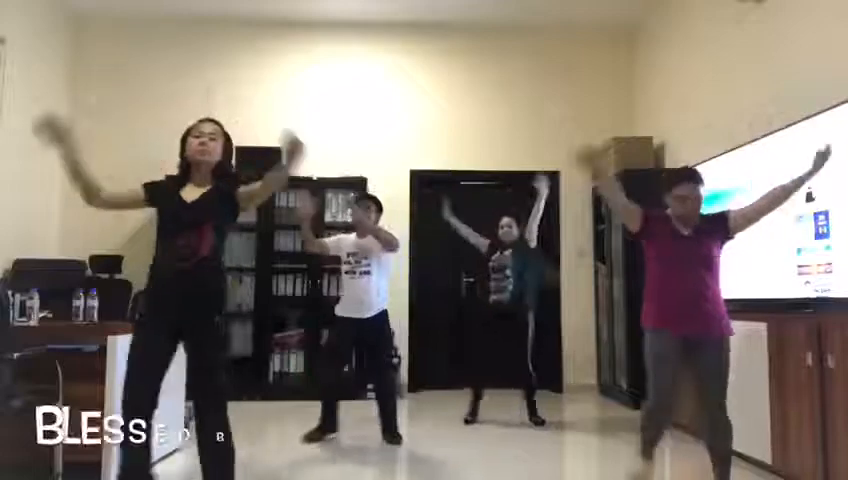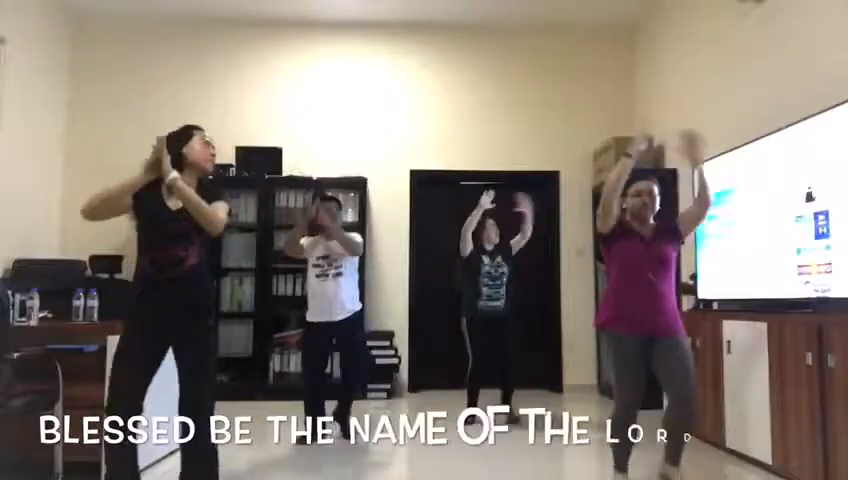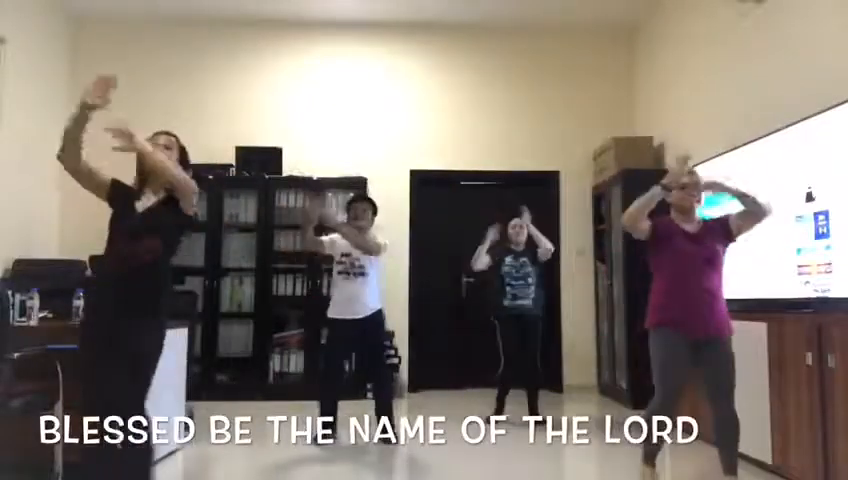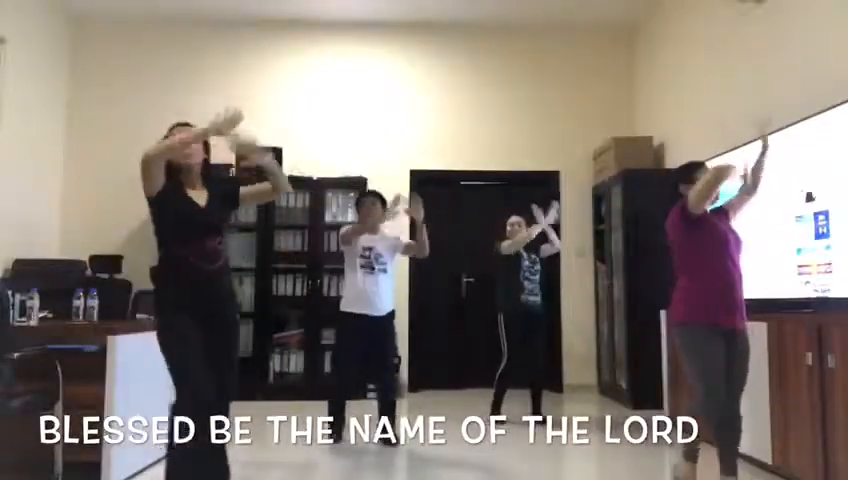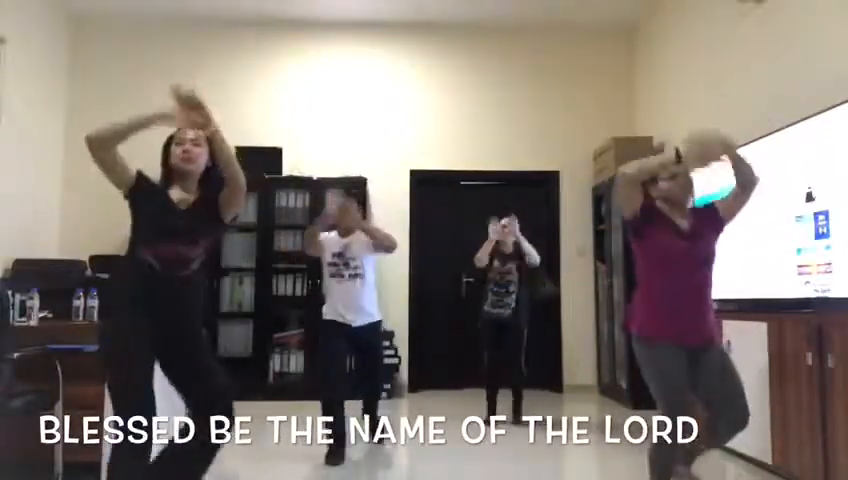
dt=0.7s
person 1, frame 1
left shoulder: (229, 192)
right shoulder: (163, 190)
left elbow: (267, 187)
right elbow: (98, 197)
left wrist: (288, 162)
right wrist: (69, 148)
left hip: (205, 308)
right hip: (159, 306)
left knee: (209, 408)
right knee: (136, 405)
person 1, frame 2
left shoulder: (211, 198)
right shoulder: (143, 194)
left elbow: (215, 226)
right elbow: (89, 211)
left wrist: (173, 178)
right wrist: (146, 175)
left hip: (195, 315)
right hip: (146, 313)
left knee: (197, 415)
right knee: (120, 410)
person 1, frame 3
left shoulder: (181, 203)
right shoulder: (121, 194)
left elbow: (186, 185)
right elbow: (69, 159)
left wrist: (137, 144)
right wrist: (84, 110)
left hip: (144, 315)
right hip: (101, 310)
left knee: (128, 407)
right knee: (95, 411)
person 1, frame 4
left shoulder: (222, 191)
right shoulder: (162, 190)
left elbow: (280, 189)
right elbow: (152, 156)
left wrist: (267, 162)
right wrist: (213, 127)
left hip: (219, 306)
right hip: (176, 308)
left knee: (218, 398)
right knee: (194, 394)
person 1, frame 5
left shoulder: (217, 204)
right shoulder: (146, 192)
left elbow: (238, 180)
right elbow: (96, 143)
left wrist: (208, 124)
right wrist: (154, 117)
left hip: (183, 323)
right hip: (131, 317)
left knee: (218, 413)
right knee: (135, 422)
person 2, frame 1
left shoulder: (716, 226)
right shoulder: (650, 225)
left elbow: (766, 204)
right elbow: (616, 200)
left wrist: (809, 173)
right wrist: (605, 174)
left hip: (711, 328)
right hip: (664, 327)
left knee: (715, 406)
right knee: (662, 398)
person 2, frame 2
left shoulder: (672, 232)
right shoulder: (614, 232)
left elbow: (703, 204)
right elbow: (608, 194)
left wrist: (697, 163)
right wrist: (631, 155)
left hip: (667, 330)
right hip: (623, 330)
left knee: (685, 398)
right knee: (627, 403)
person 2, frame 3
left shoulder: (718, 229)
right shoulder: (658, 229)
left elbow: (761, 212)
right elbow: (628, 220)
left wrist: (725, 189)
right wrist: (665, 183)
left hip: (714, 329)
right hip: (669, 327)
left knee: (725, 405)
right knee: (666, 402)
person 2, frame 4
left shoulder: (718, 217)
right shoulder: (684, 214)
left elbow: (748, 193)
right elbow: (718, 174)
left wrist: (762, 156)
right wrist: (725, 167)
left hip: (732, 322)
right hip: (696, 322)
left knee: (730, 406)
right knee: (710, 399)
person 2, frame 5
left shoulder: (706, 220)
right shoulder: (645, 221)
left elbow: (748, 185)
right elbow: (625, 175)
left wrist: (730, 150)
right wrist: (678, 156)
left hip: (702, 338)
right hip: (657, 338)
left knee: (734, 415)
right knee: (675, 423)
person 3, frame 1
left shoulder: (380, 240)
right shoulder: (343, 241)
left elbow: (393, 244)
right elbow: (313, 246)
left wrist: (366, 224)
right wrist: (306, 220)
left hip: (375, 316)
right hip: (345, 316)
left knee: (383, 373)
right knee: (329, 369)
left ankle: (390, 428)
right ankle: (326, 424)
person 3, frame 2
left shoulder: (351, 237)
right shoulder: (310, 244)
left elbow: (356, 249)
right elbow: (289, 249)
left wrist: (330, 225)
right wrist: (303, 222)
left hip: (349, 317)
right hip: (317, 320)
left knee: (355, 370)
right knee: (313, 375)
left ankle: (342, 413)
right ankle: (314, 427)
person 3, frame 3
left shoulder: (375, 241)
right shoulder: (335, 241)
left elbow: (369, 249)
right elbow: (310, 244)
left wrist: (337, 225)
right wrist: (310, 222)
left hip: (370, 317)
right hip: (338, 318)
left knee: (380, 374)
right knee: (330, 374)
left ankle: (385, 426)
right ankle: (328, 427)
person 3, frame 4
left shoulder: (391, 241)
right shoulder: (351, 235)
left elbow: (422, 251)
right elbow: (347, 236)
left wrist: (419, 222)
right wrist: (384, 216)
left hip: (383, 315)
right hip: (352, 314)
left knee: (385, 375)
right knee: (343, 372)
left ankle: (387, 428)
right ankle: (335, 425)
person 3, frame 5
left shoulder: (368, 239)
right shoulder: (326, 240)
left elbow: (390, 245)
right elbow: (308, 246)
left wrist: (361, 224)
right wrist: (326, 218)
left hip: (369, 321)
right hip: (334, 322)
left knee: (373, 378)
right knee: (332, 384)
left ankle: (371, 420)
right ankle: (336, 444)
person 4, frame 1
left shoulder: (526, 246)
right shoulder: (492, 248)
left elbow: (534, 219)
right elbow: (468, 234)
left wrist: (542, 193)
right wrist: (450, 217)
left hip: (520, 312)
right hip: (494, 311)
left knee: (524, 360)
right knee: (482, 357)
left ankle: (532, 411)
right ankle: (473, 408)
person 4, frame 2
left shoulder: (506, 251)
right shoulder: (471, 252)
left elbow: (526, 234)
right elbow: (466, 231)
left wrist: (527, 212)
right wrist: (481, 207)
left hip: (501, 317)
right hip: (475, 317)
left knee: (507, 361)
right knee: (477, 362)
left ankle: (507, 408)
right ankle: (471, 410)
person 4, frame 3
left shoulder: (534, 253)
right shoulder: (499, 253)
left elbow: (550, 249)
right elbow: (475, 265)
left wrist: (531, 227)
right wrist: (487, 241)
left hip: (533, 317)
right hip: (507, 316)
left knee: (532, 363)
right knee: (509, 363)
left ankle: (534, 411)
right ankle: (498, 410)
person 4, frame 4
left shoulder: (532, 249)
right shoulder: (504, 248)
left elbow: (556, 246)
right elbow: (524, 238)
left wrist: (544, 222)
right wrist: (545, 221)
left hip: (535, 313)
right hip: (512, 312)
left knee: (538, 362)
right knee: (511, 360)
left ankle: (536, 411)
right ankle: (495, 410)
person 4, frame 5
left shoulder: (522, 255)
right shoulder: (491, 252)
left elbow: (536, 261)
right elbow: (478, 262)
left wrist: (519, 237)
right wrist: (491, 239)
left hip: (515, 319)
right hip: (490, 318)
left knee: (515, 362)
right knee: (492, 363)
left ankle: (517, 411)
right ankle: (491, 412)
